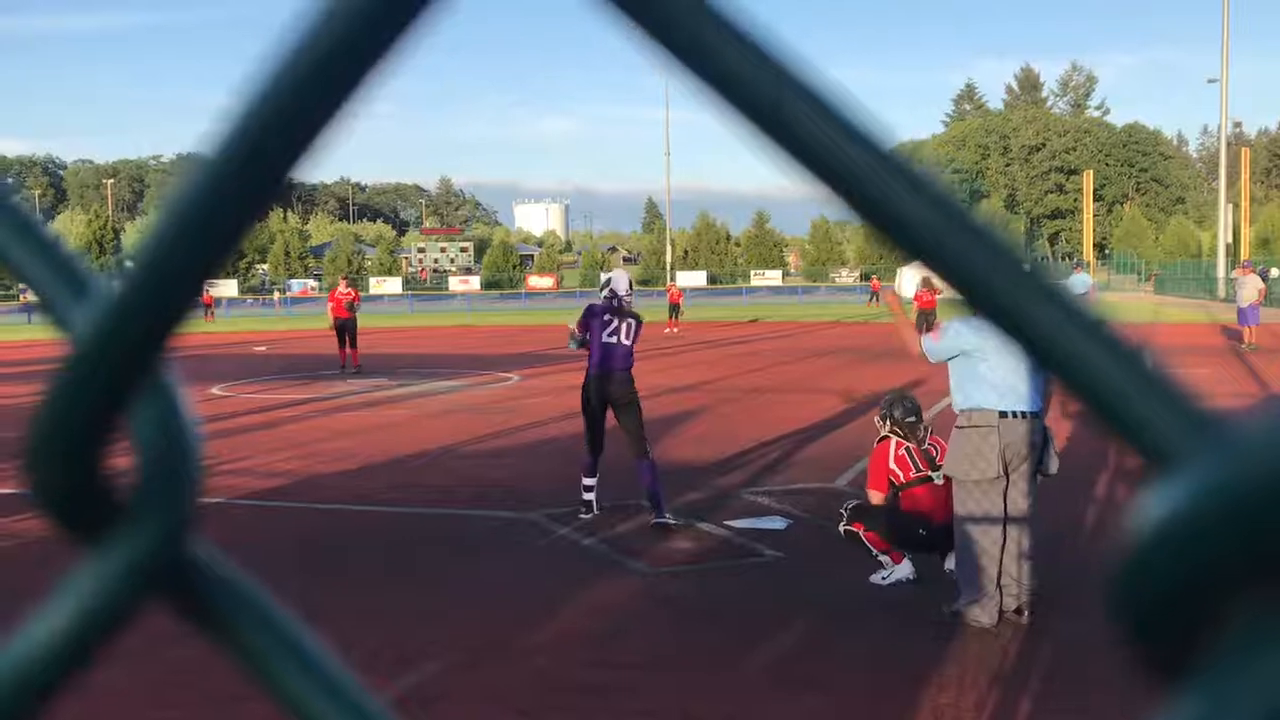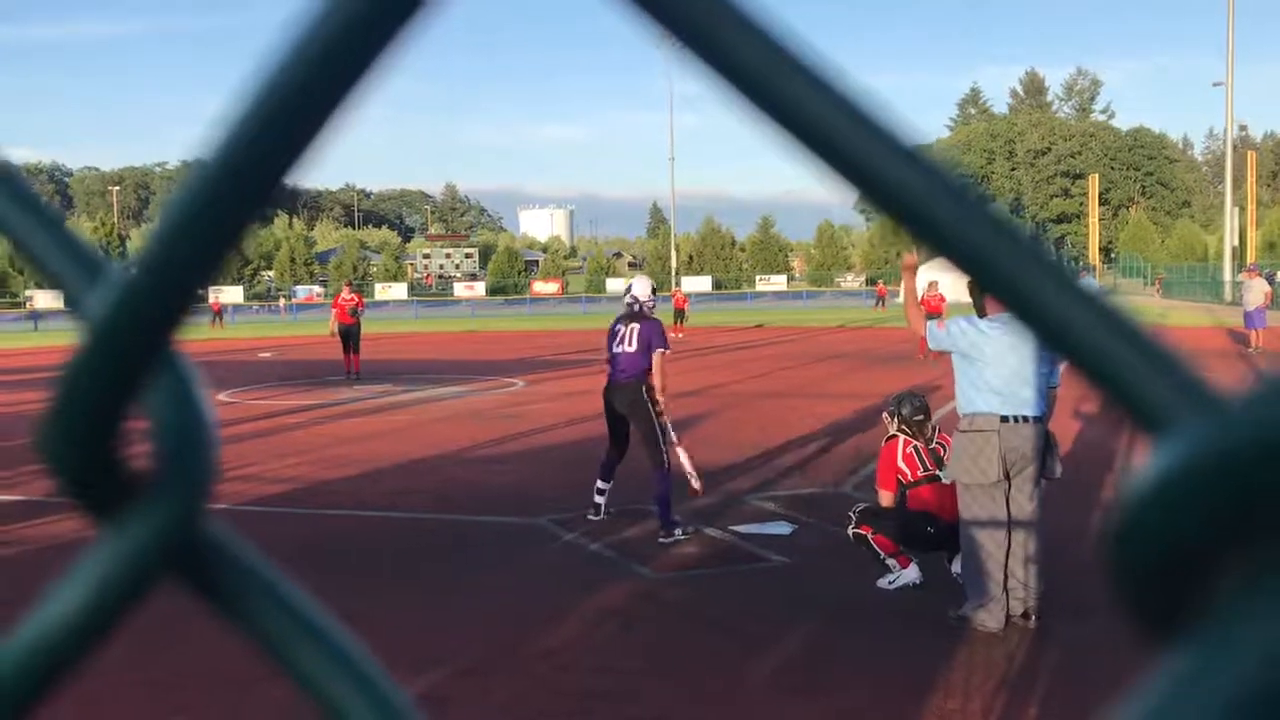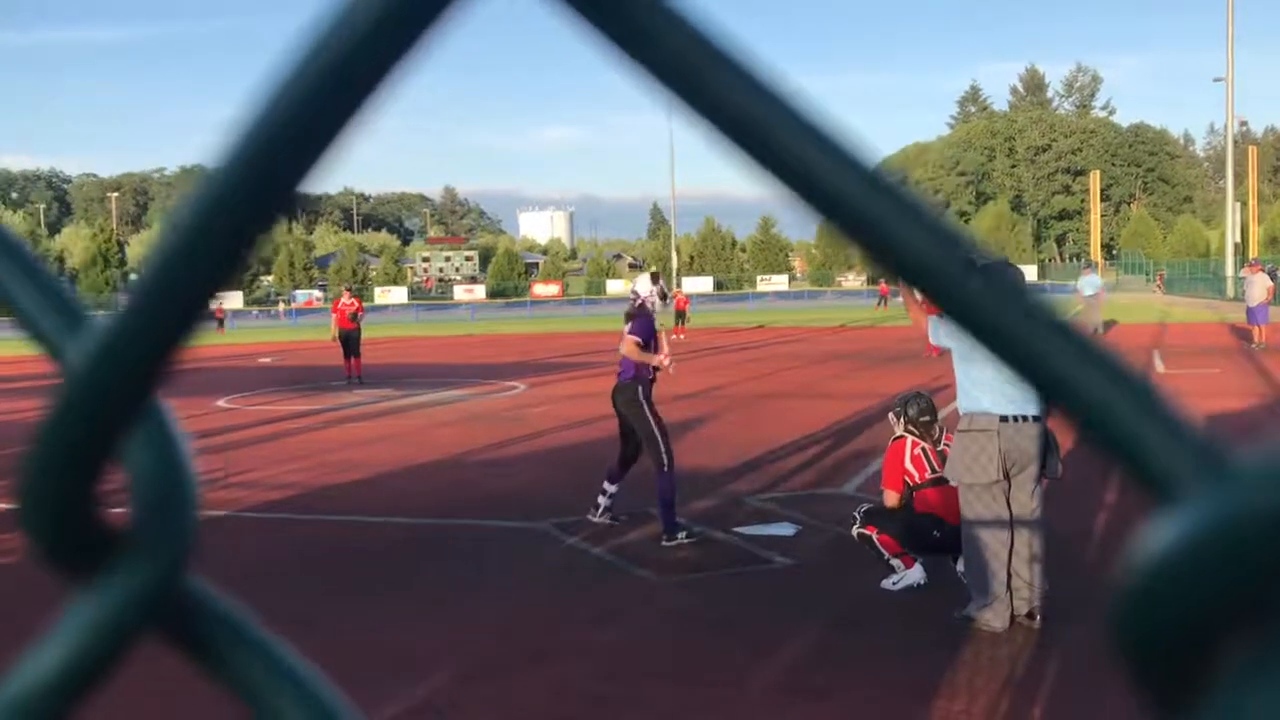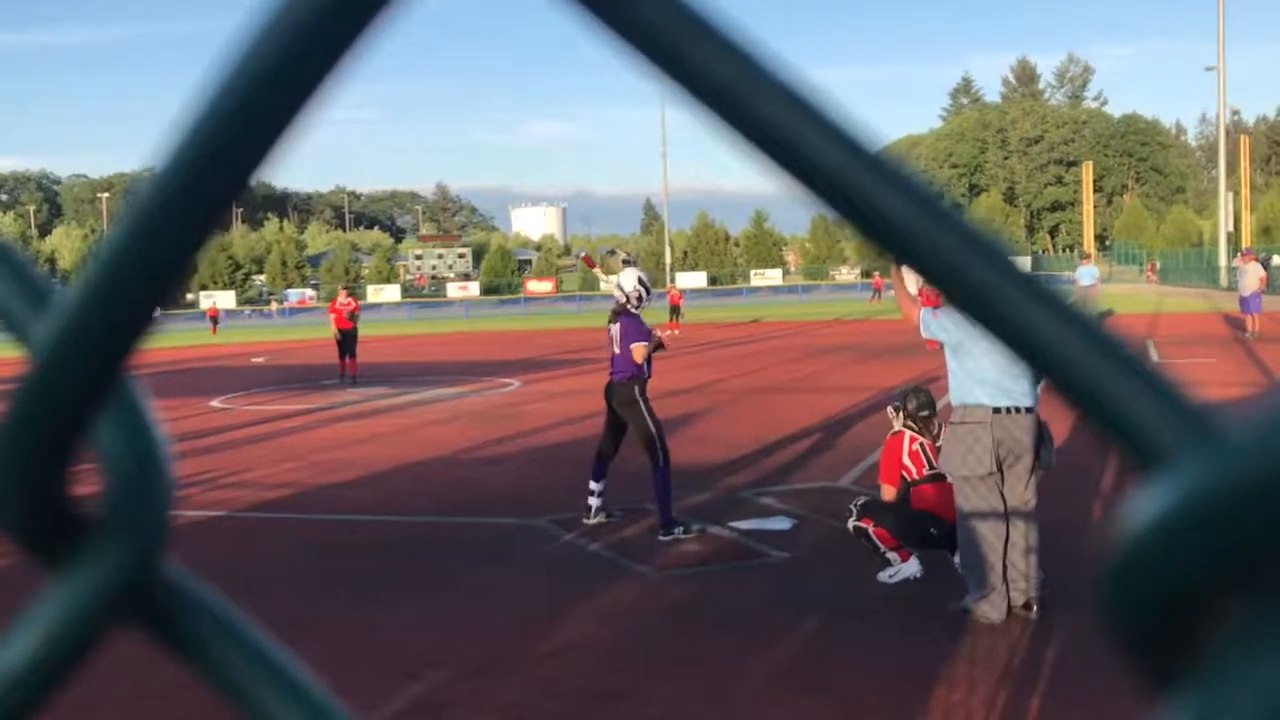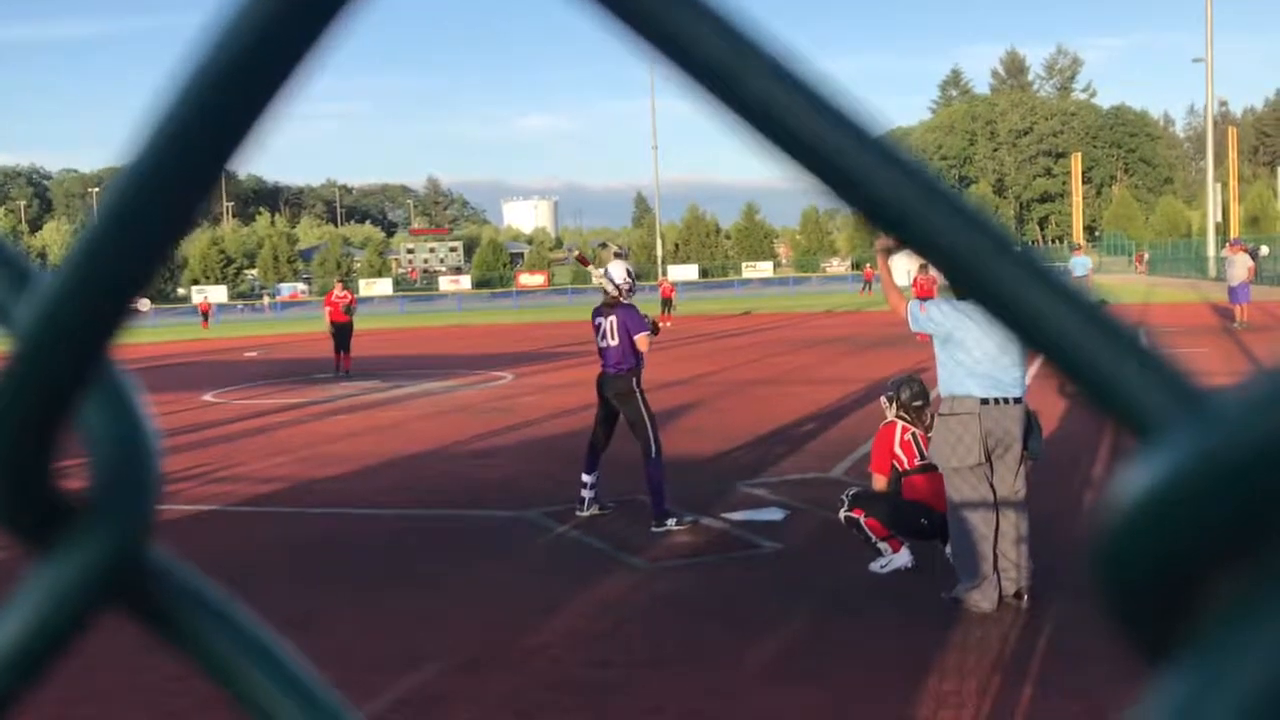
dt=0.3s
person 1, frame 1
left shoulder: (966, 330)
left elbow: (918, 346)
right elbow: (1046, 390)
left wrist: (896, 308)
left hip: (982, 432)
right hip: (1026, 430)
left knee: (978, 521)
right knee: (1017, 517)
left ankle: (981, 607)
right ankle: (1017, 601)
person 1, frame 2
left shoulder: (969, 331)
right shoulder: (1039, 335)
left elbow: (919, 326)
right elbow: (1050, 392)
left wrist: (909, 275)
left hip: (984, 435)
right hip: (1029, 434)
left knee: (983, 525)
right knee: (1023, 521)
left ankle: (987, 610)
right ankle: (1023, 605)
person 1, frame 3
left shoulder: (967, 330)
left elbow: (919, 317)
left hip: (983, 435)
right hip: (1030, 433)
left knee: (985, 525)
right knee: (1025, 520)
left ankle: (992, 610)
right ankle: (1028, 604)
person 1, frame 4
left shoulder: (957, 321)
left elbow: (910, 311)
left wrist: (895, 269)
left hip: (977, 427)
right hip: (1023, 424)
left knee: (980, 516)
right knee: (1020, 511)
left ankle: (988, 602)
right ankle: (1024, 594)
person 1, frame 5
left shoulder: (945, 313)
left elbow: (898, 303)
left wrist: (881, 258)
left hip: (966, 417)
right hip: (1012, 414)
left knee: (970, 507)
right knee: (1011, 502)
left ankle: (980, 591)
right ankle: (1015, 583)
person 2, frame 1
left shoulder: (593, 311)
right shoulder: (635, 321)
left elbow: (575, 341)
left hip: (595, 383)
right hip: (623, 384)
left knee: (593, 444)
right knee: (640, 448)
left ankle: (588, 502)
right ankle: (657, 510)
person 2, frame 2
left shoulder: (616, 323)
right shoulder: (654, 325)
right elbow: (657, 365)
right wrist: (659, 394)
left hip: (612, 391)
right hip: (636, 392)
left knee: (615, 449)
right knee: (660, 458)
left ankle: (598, 506)
right ankle: (667, 526)
person 2, frame 3
left shoulder: (637, 319)
right shoulder: (644, 320)
right elbow: (627, 348)
left wrist: (657, 361)
right wrist: (654, 361)
left hip: (623, 394)
right hip: (635, 394)
left knee: (629, 453)
right knee: (663, 458)
left ankle: (601, 508)
right ankle: (670, 530)
person 2, frame 4
left shoulder: (616, 318)
right shoulder: (632, 319)
right elbow: (639, 356)
left wrist: (652, 343)
right wrist: (654, 340)
left hip: (615, 389)
right hip: (631, 391)
left knee: (607, 447)
right knee: (659, 453)
left ankle: (593, 508)
right ankle: (667, 524)
person 2, frame 5
left shoulder: (597, 313)
right shoulder: (628, 311)
right elbow: (644, 346)
left wrist: (644, 328)
right wrist: (647, 328)
left hip: (605, 381)
right hip: (626, 383)
left knee: (598, 440)
right knee: (651, 447)
left ankle: (586, 500)
right ankle: (660, 516)
person 3, frame 1
left shoulder: (884, 449)
right shoulder: (937, 443)
left elbow: (877, 504)
left hip: (914, 532)
right hip: (951, 529)
left knee: (851, 513)
left ankle: (897, 563)
right ankle: (951, 555)
person 3, frame 2
left shoulder: (892, 448)
right shoulder: (944, 441)
left elbow: (886, 504)
left hip: (923, 531)
right hip: (958, 530)
left knee: (860, 516)
left ankle: (904, 567)
right ankle: (958, 556)
person 3, frame 3
left shoulder: (899, 448)
right shoulder: (950, 442)
left elbow: (891, 505)
left hip: (928, 533)
left knee: (864, 517)
left ankle: (908, 567)
right ankle: (963, 557)
person 3, frame 4
left shoulder: (897, 442)
left elbow: (888, 499)
left hip: (926, 528)
left knee: (861, 509)
left ankle: (904, 562)
right ankle: (960, 551)
person 3, frame 5
left shoulder: (889, 431)
left elbow: (879, 488)
left hip: (917, 518)
left knee: (852, 500)
left ankle: (896, 552)
right ankle: (952, 541)
